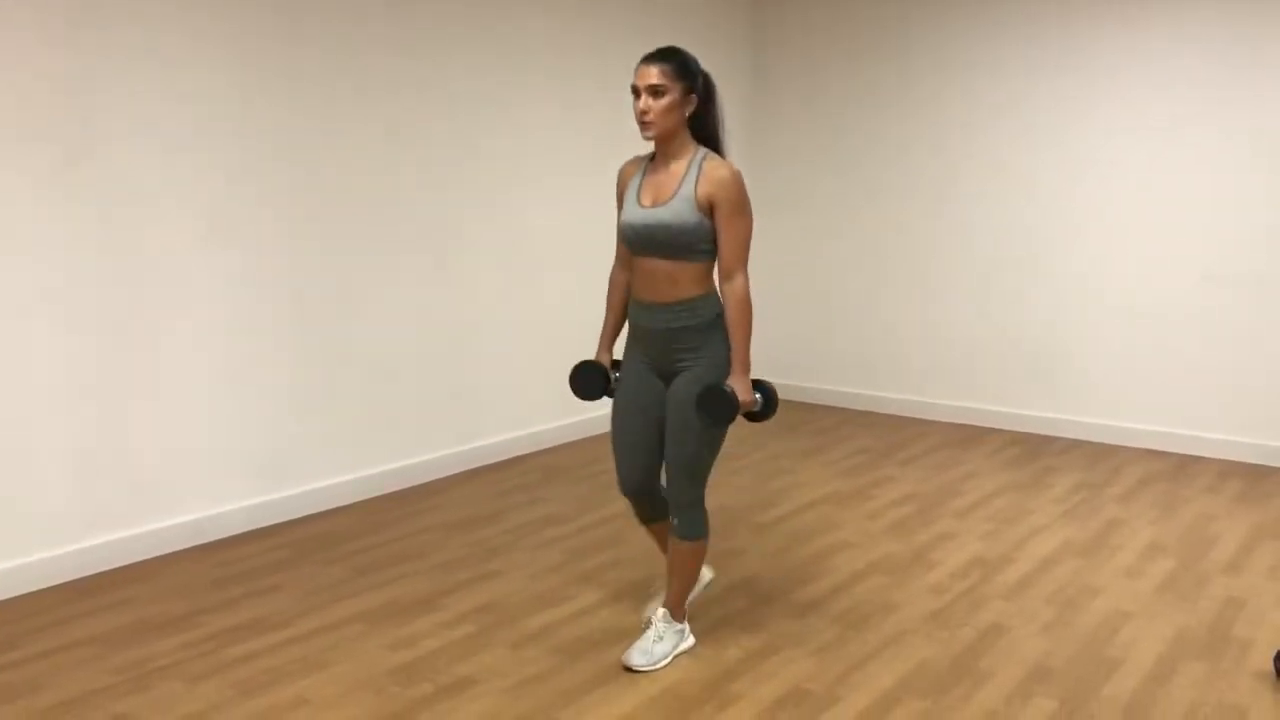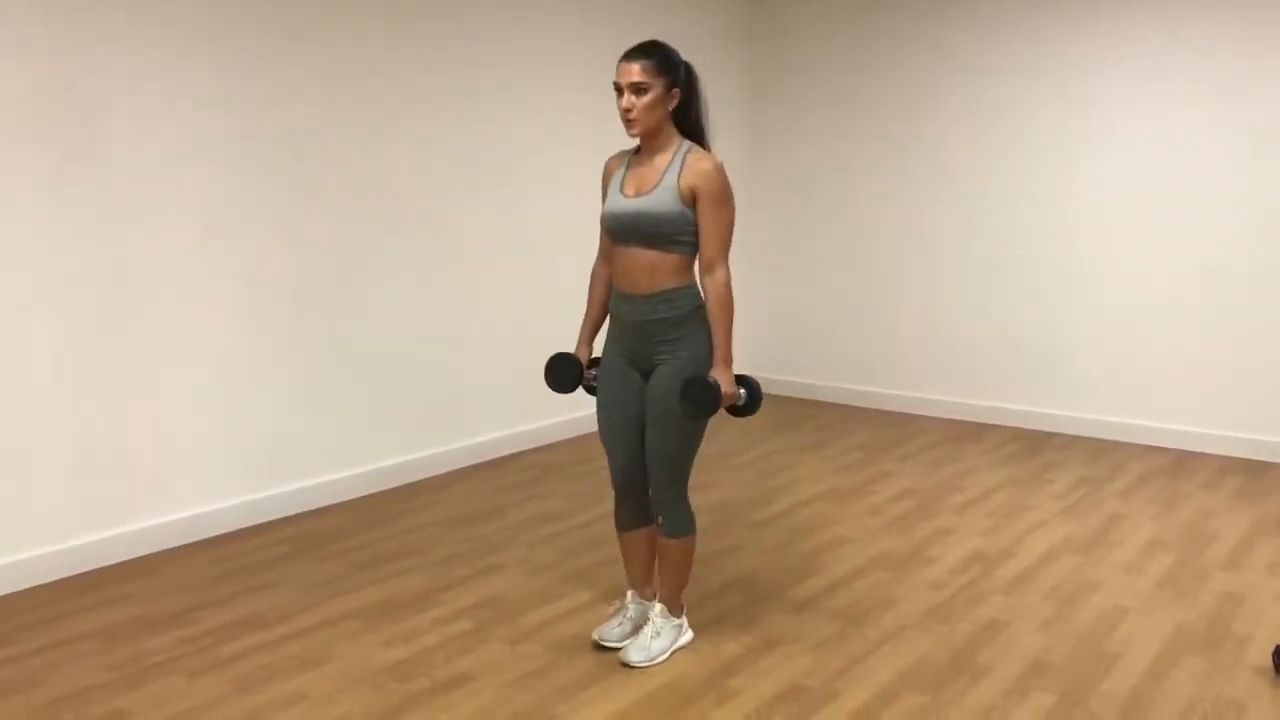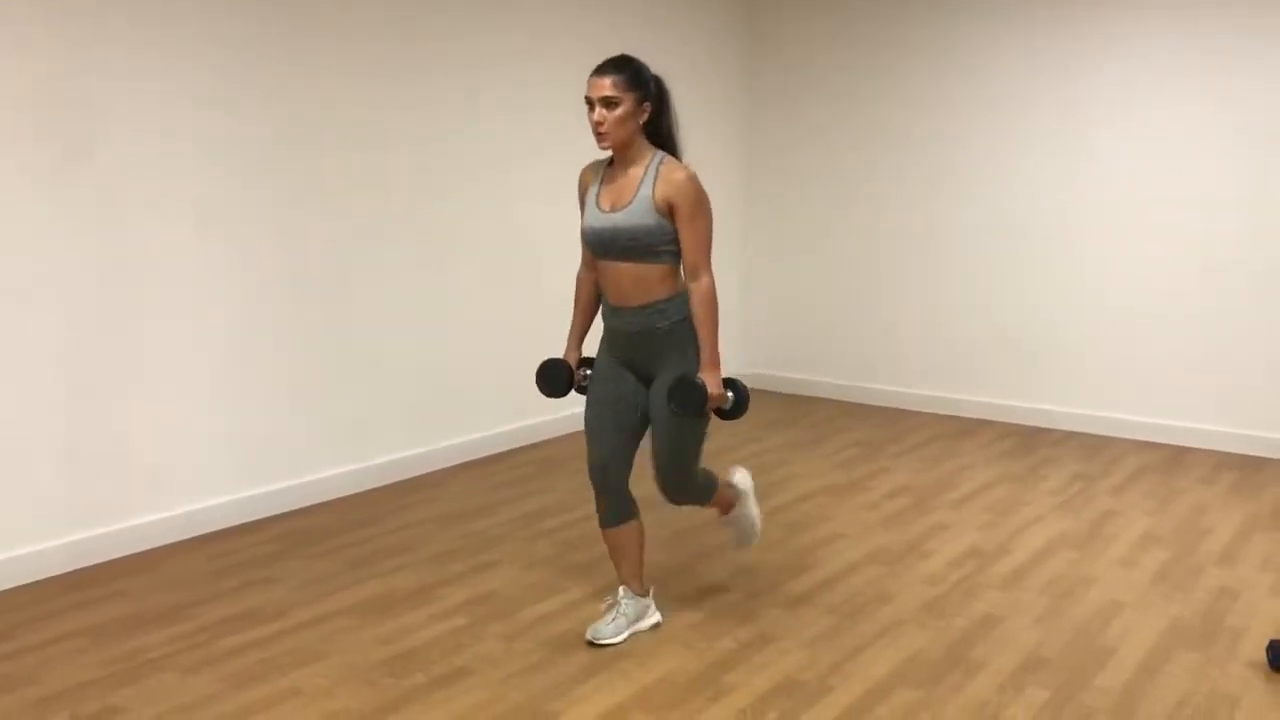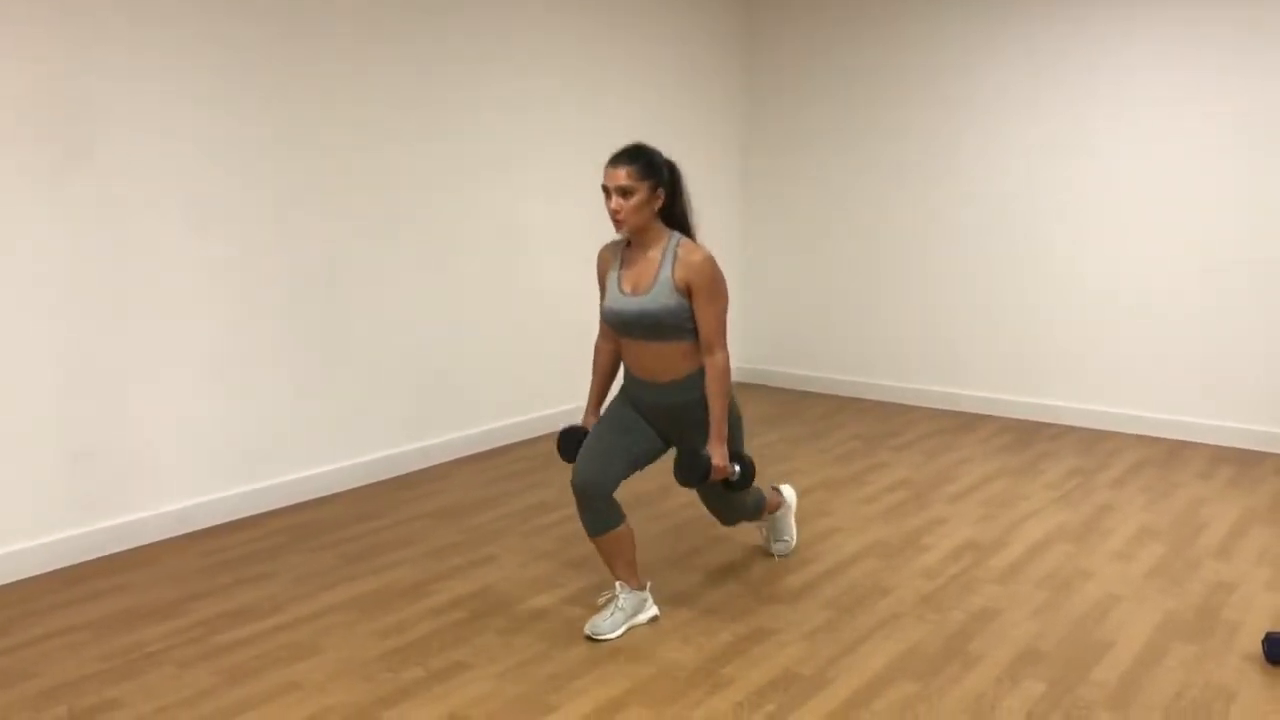
dt=0.4s
person 1, frame 1
left shoulder: (719, 177)
right shoulder: (629, 175)
left elbow: (734, 280)
left wrist: (739, 370)
right wrist: (606, 345)
left hip: (700, 345)
right hip: (643, 346)
left knee: (683, 490)
right knee: (633, 480)
left ankle: (674, 622)
right ankle: (689, 570)
person 1, frame 2
left shoulder: (702, 170)
right shoulder: (615, 168)
left elbow: (715, 272)
left wrist: (723, 362)
right wrist: (585, 338)
left hip: (680, 338)
right hip: (624, 340)
left knee: (665, 486)
right knee: (626, 483)
left ankle: (673, 618)
right ankle: (639, 603)
person 1, frame 3
left shoulder: (676, 181)
right shoulder: (590, 179)
left elbow: (700, 278)
left wrist: (709, 367)
right wrist: (573, 344)
left hip: (674, 340)
right hip: (618, 346)
left knee: (676, 481)
right knee: (605, 476)
left ankle: (733, 494)
right ankle: (635, 601)
person 1, frame 4
left shoulder: (694, 262)
right shoulder: (609, 258)
left elbow: (715, 354)
right elbow: (608, 339)
left wrist: (718, 439)
right wrist: (592, 409)
left hip: (694, 404)
right hip: (637, 402)
left knee: (727, 504)
right knee: (588, 481)
left ankle: (776, 501)
right ankle: (633, 595)
